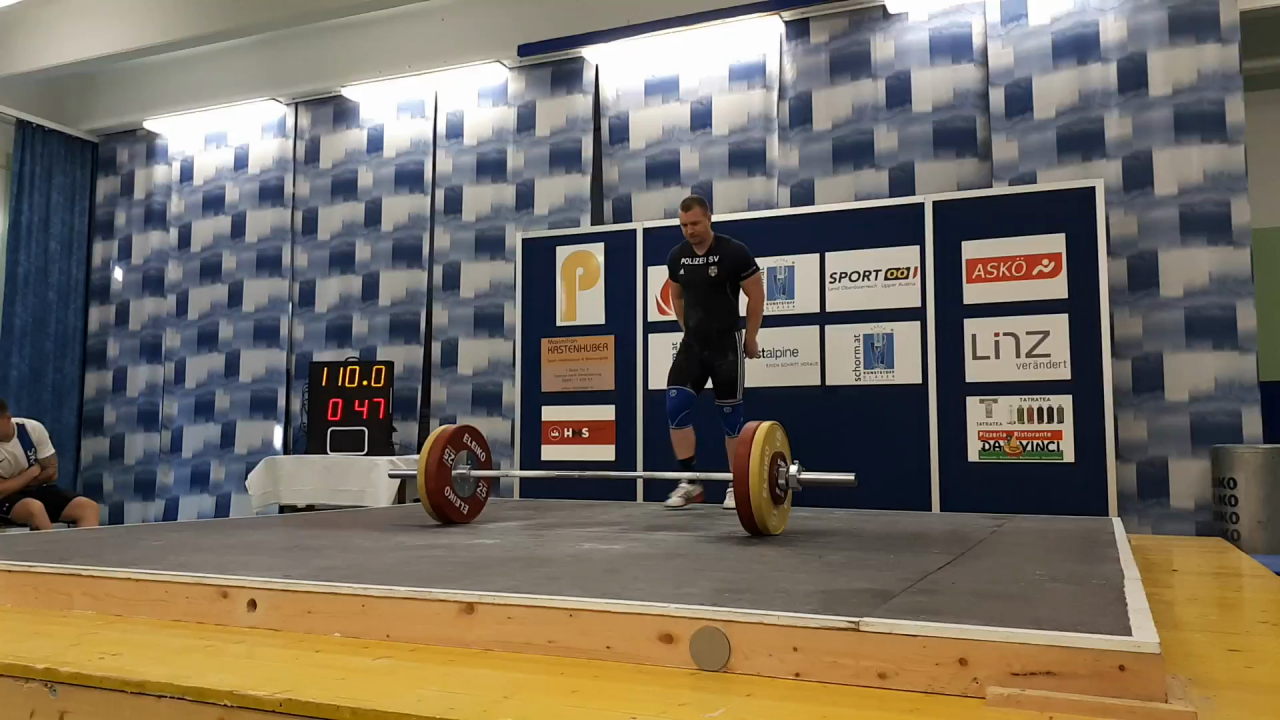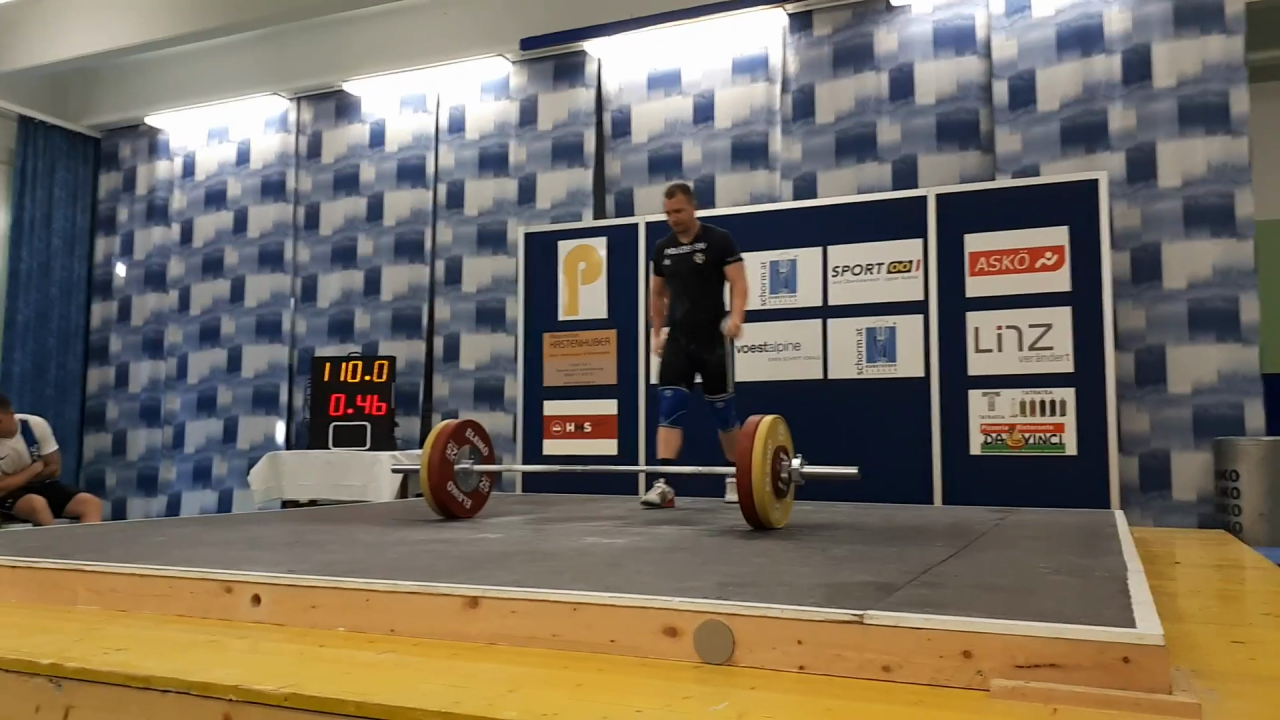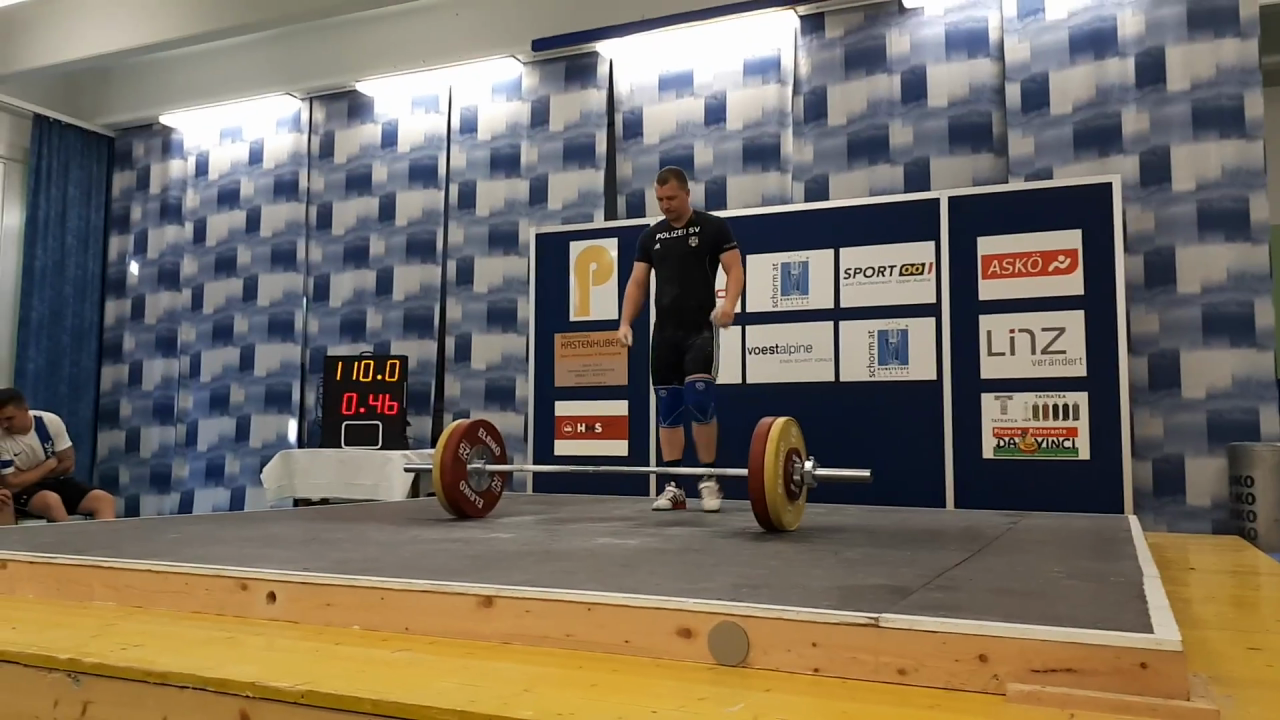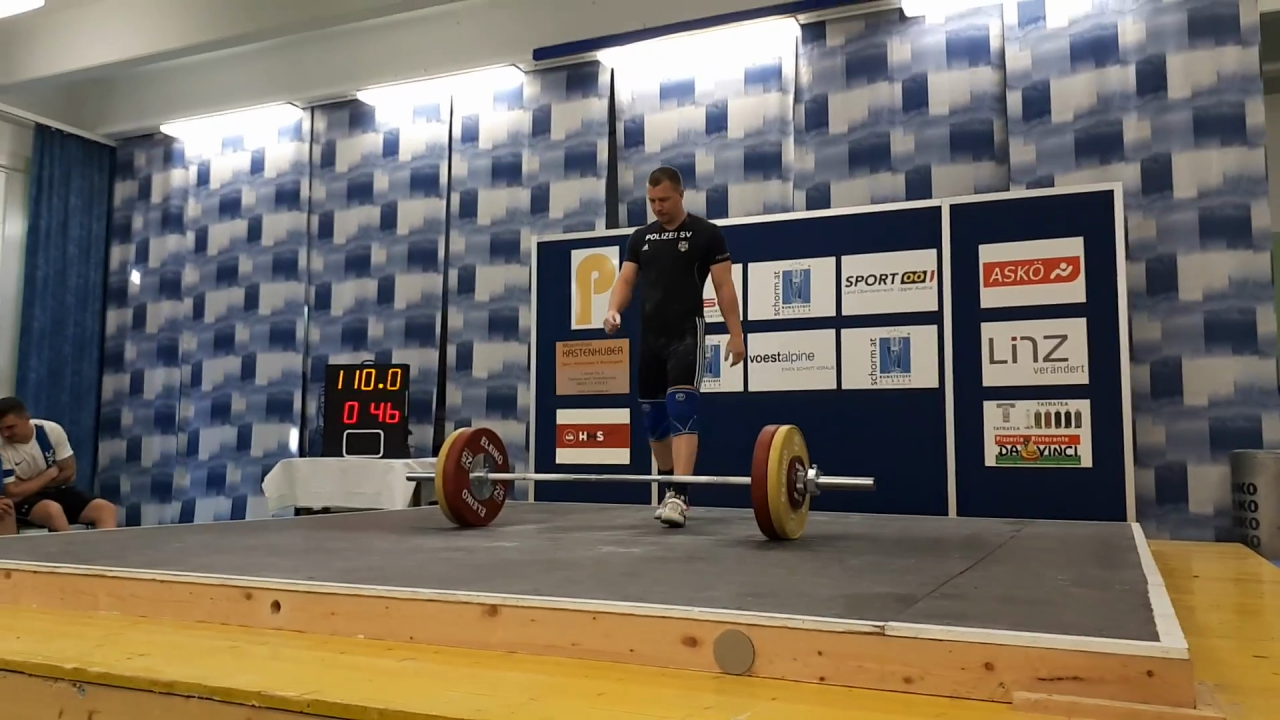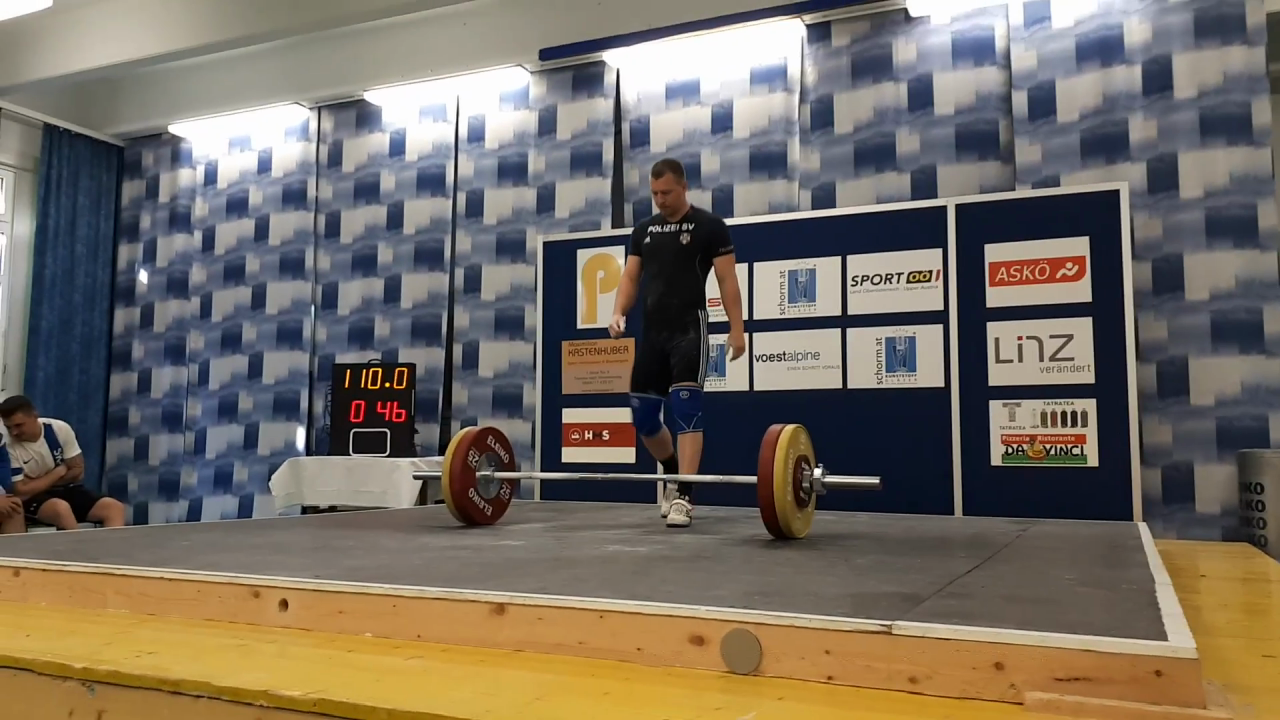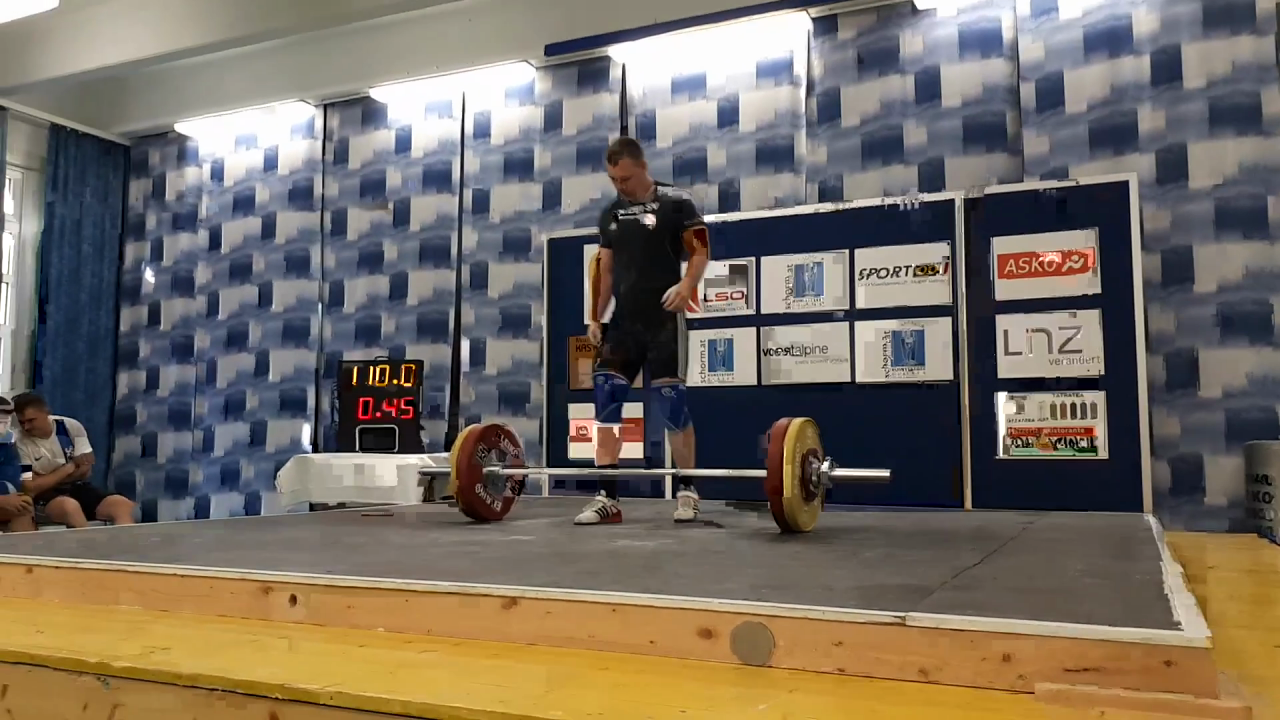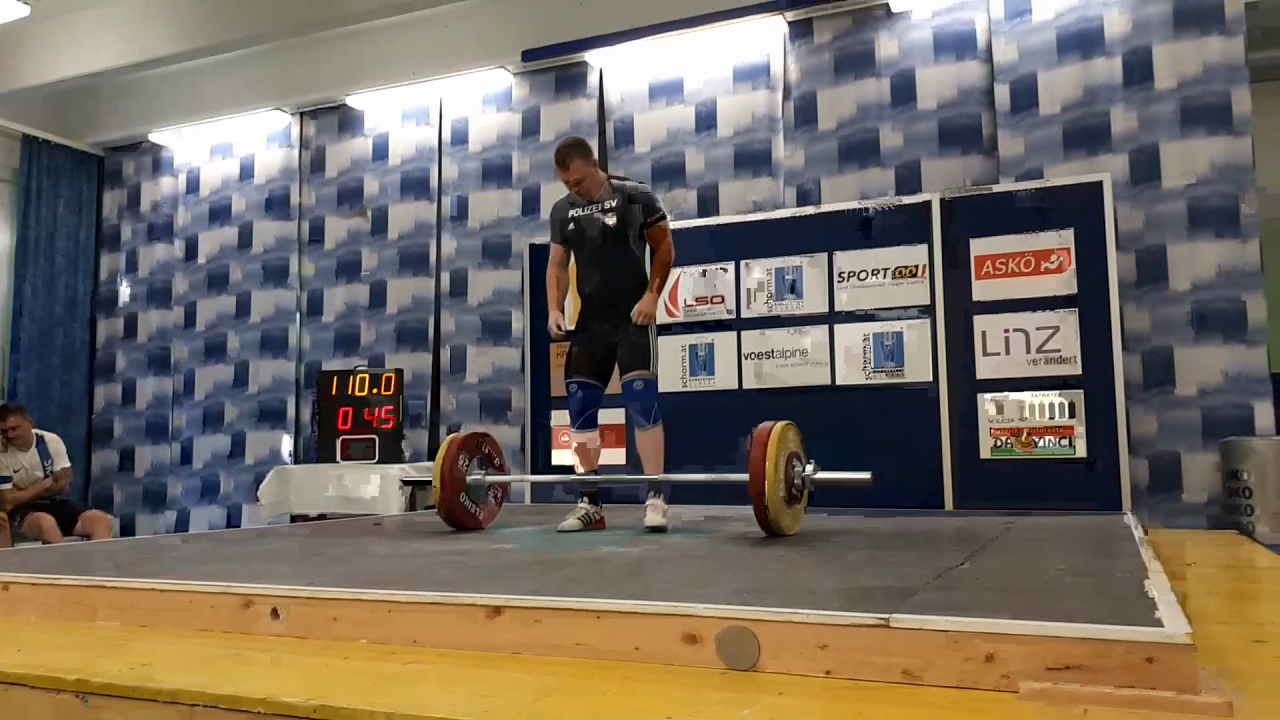
dt=0.3s
person 1, frame 1
left shoulder: (735, 253)
right shoulder: (677, 256)
left elbow: (756, 297)
left wrist: (750, 336)
left hip: (725, 344)
right hip: (693, 344)
left knee: (730, 414)
right knee: (676, 406)
left ankle: (736, 486)
right ankle: (690, 482)
person 1, frame 2
left shoulder: (719, 240)
right shoulder: (662, 248)
left elbow: (739, 284)
right elbow: (657, 294)
left wrist: (736, 317)
right wrist: (657, 333)
left hip: (712, 337)
right hip: (677, 339)
left knee: (722, 409)
right knee: (670, 406)
left ankle: (735, 475)
right ankle: (664, 485)
person 1, frame 3
left shoulder: (713, 227)
right shoulder: (651, 236)
left elbow: (735, 270)
right elbow: (637, 282)
left wrist: (729, 302)
right wrist: (626, 322)
left hip: (701, 328)
right hip: (665, 329)
left knee: (698, 398)
right knee: (668, 406)
left ankle: (708, 479)
right ankle: (674, 485)
person 1, frame 4
left shoulder: (706, 233)
right shoulder: (641, 237)
left elbow: (724, 286)
right elbow: (625, 281)
left wrist: (736, 334)
right wrist: (613, 311)
left hip: (685, 334)
right hip: (650, 337)
left knee: (681, 409)
right knee: (654, 419)
left ankle: (677, 498)
right ankle: (670, 488)
person 1, frame 5
left shoulder: (709, 226)
right shoulder: (643, 230)
left elbow: (727, 279)
right elbow: (630, 277)
left wrist: (736, 328)
right wrist: (618, 313)
left hip: (688, 328)
right hip: (651, 331)
left knee: (685, 407)
right knee: (642, 415)
left ankle: (683, 497)
right ankle: (674, 475)
person 1, frame 6
left shoulder: (676, 203)
right shoulder: (611, 214)
left elbow: (699, 250)
left wrist: (687, 285)
right wrist: (595, 314)
left hip: (663, 317)
right hip: (624, 319)
left knee: (671, 402)
right knee: (605, 400)
left ankle: (687, 490)
right ankle: (607, 497)
person 1, frame 7
left shoulder: (634, 195)
right shoulder: (562, 211)
left elbow: (664, 248)
right elbow: (557, 264)
left wrist: (651, 295)
right wrist: (554, 309)
left hip: (632, 316)
right hip: (591, 320)
left knee: (641, 400)
right knee: (580, 406)
left ankle: (656, 499)
right ankle: (590, 503)
